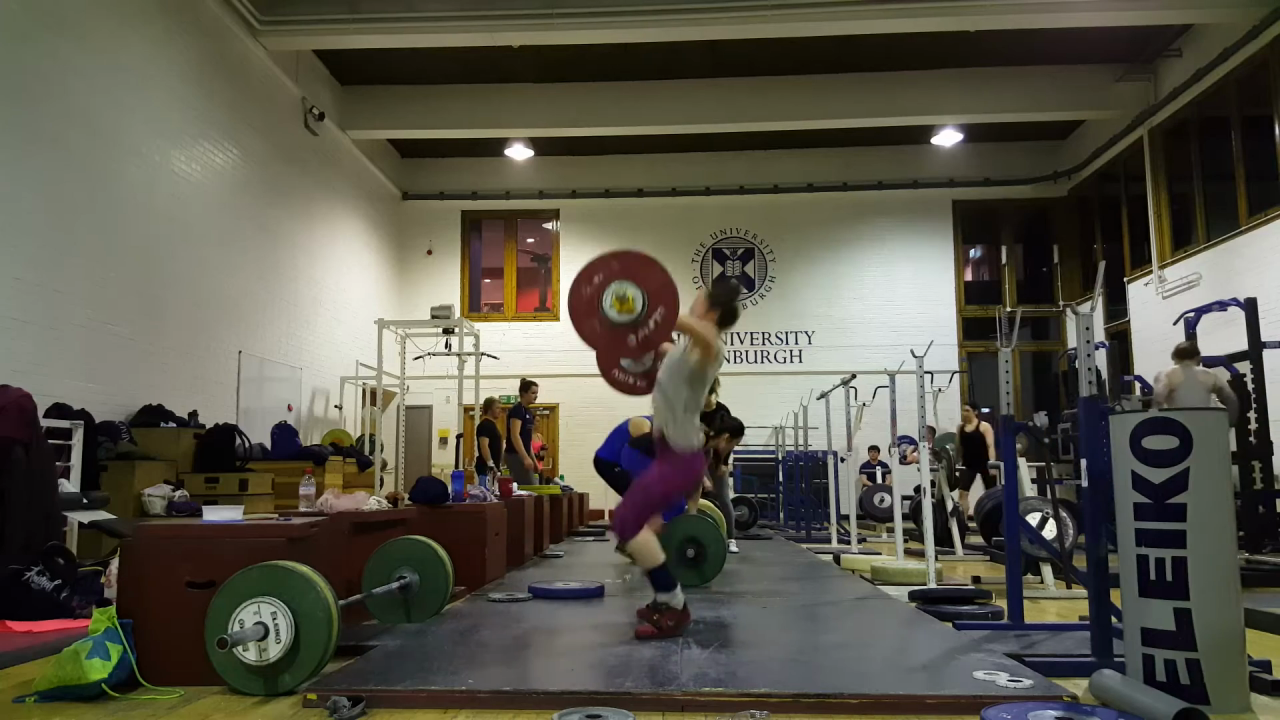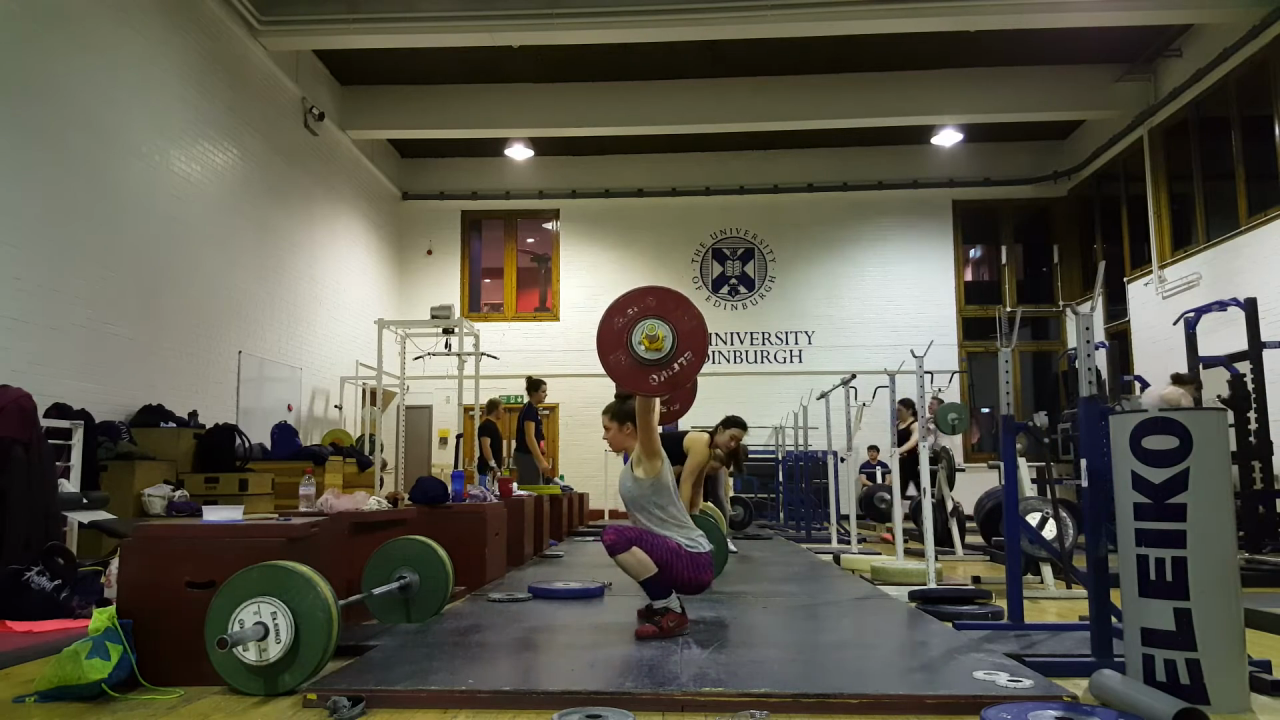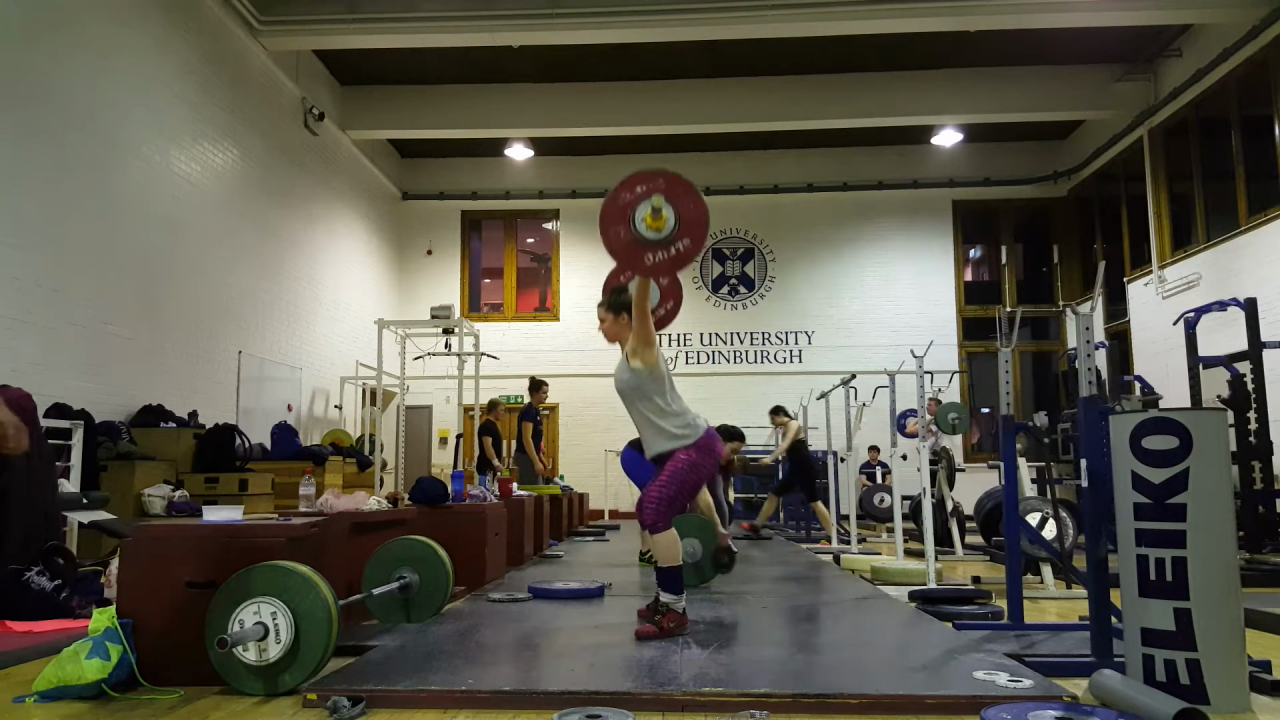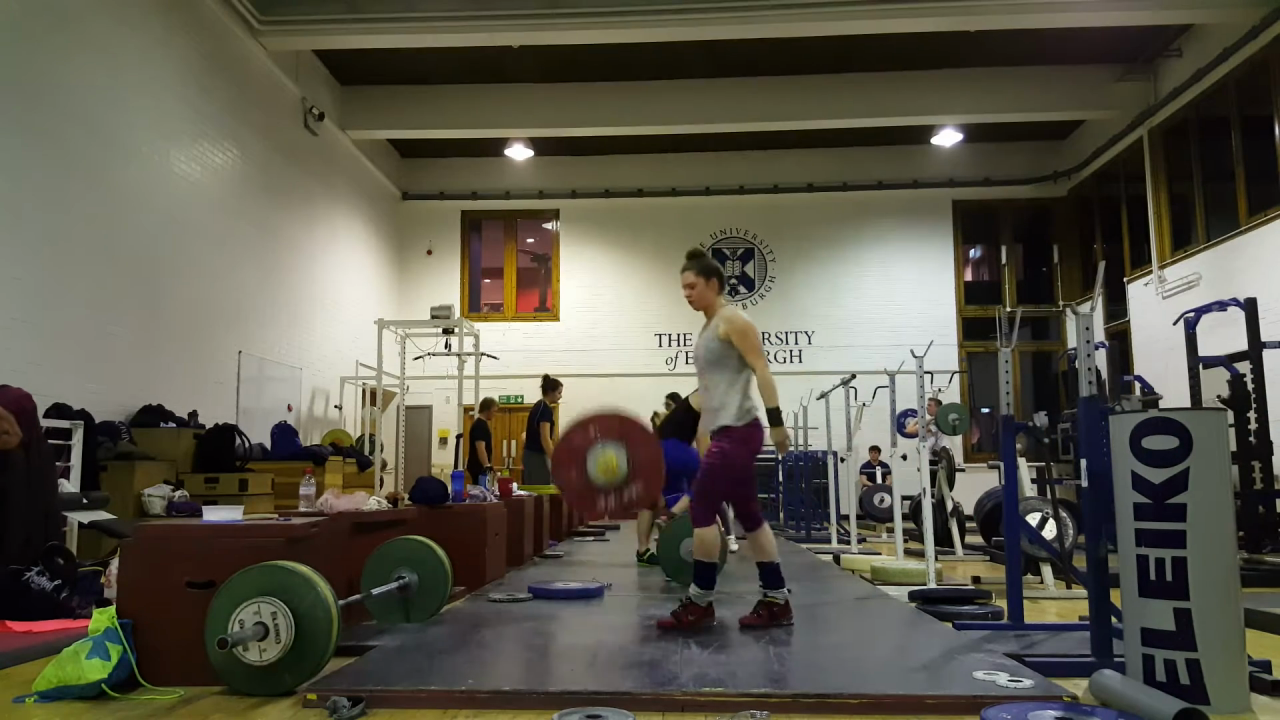
dt=1s
person 1, frame 1
left shoulder: (708, 343)
right shoulder: (694, 344)
left elbow: (687, 322)
left hip: (681, 456)
right hip: (672, 452)
left knee: (626, 520)
right knee: (628, 520)
left ankle: (672, 607)
right ankle: (666, 597)
person 1, frame 2
left shoulder: (646, 457)
right shoulder: (639, 457)
left elbow: (645, 414)
right elbow: (651, 415)
left hip: (691, 562)
right hip: (686, 556)
left knee: (615, 537)
right knee: (622, 539)
left ankle: (671, 613)
right ankle: (666, 602)
person 1, frame 3
left shoulder: (641, 345)
right shoulder: (631, 349)
left elbow: (642, 300)
right elbow: (639, 303)
left hip: (698, 445)
right hip: (683, 445)
left knee: (656, 512)
right knee: (650, 512)
left ankle: (674, 612)
right ankle: (666, 599)
person 1, frame 4
left shoulder: (732, 319)
right shoulder: (710, 326)
left elbow: (761, 370)
left wrist: (776, 421)
left hip: (737, 430)
right hip: (726, 431)
left knee: (702, 510)
right knee: (746, 514)
left ankle: (699, 603)
right ankle: (777, 601)
